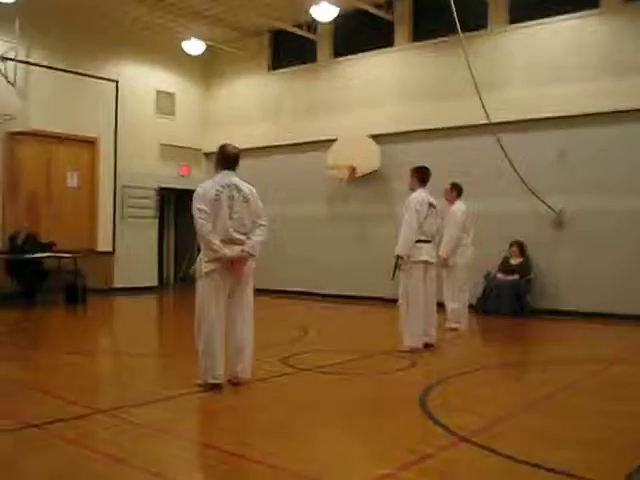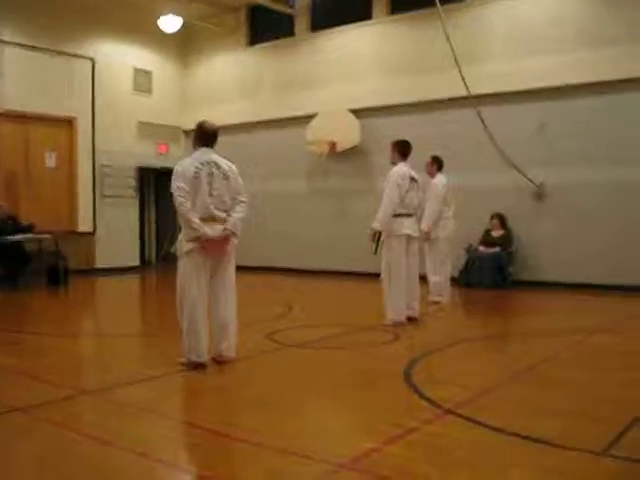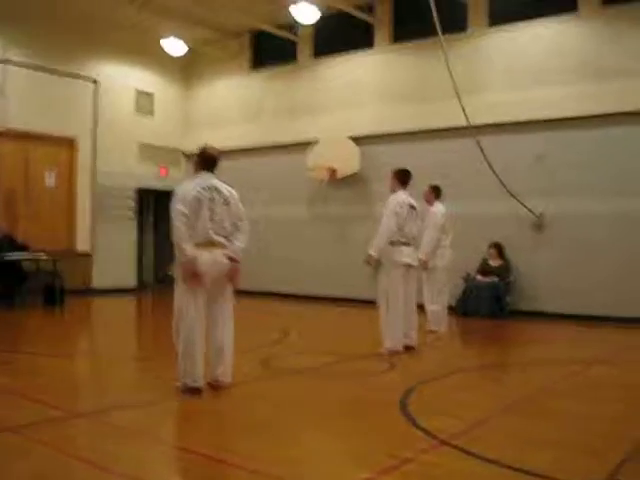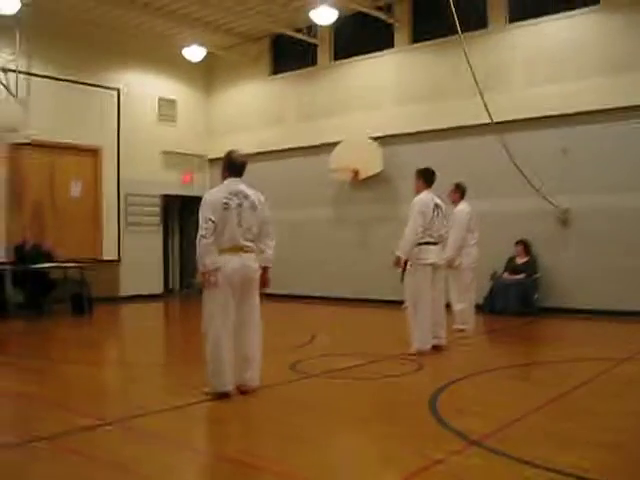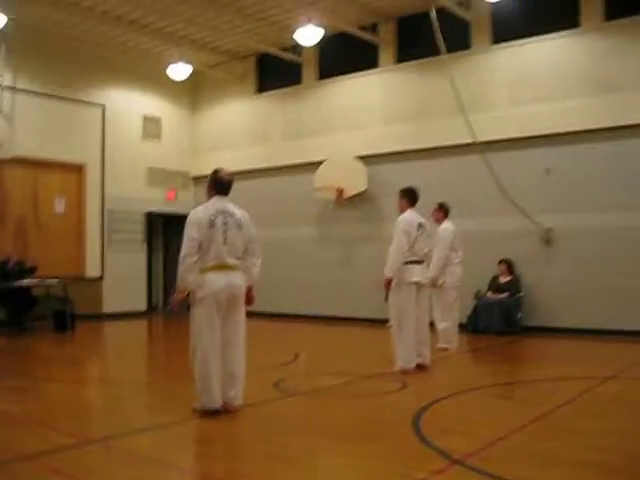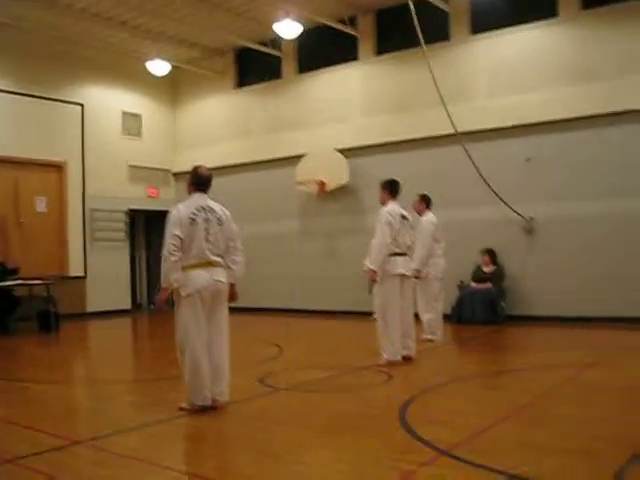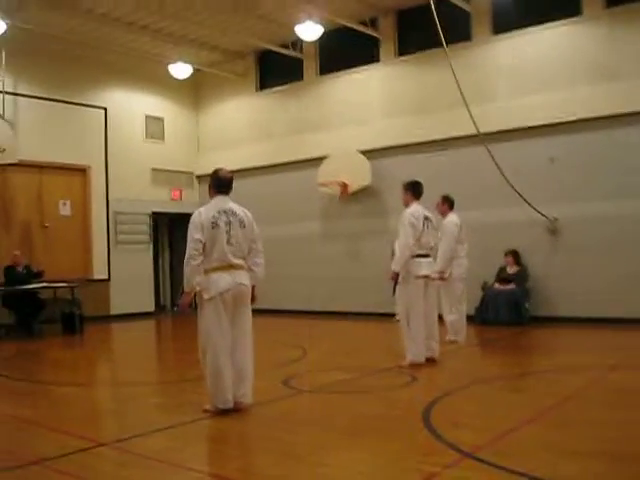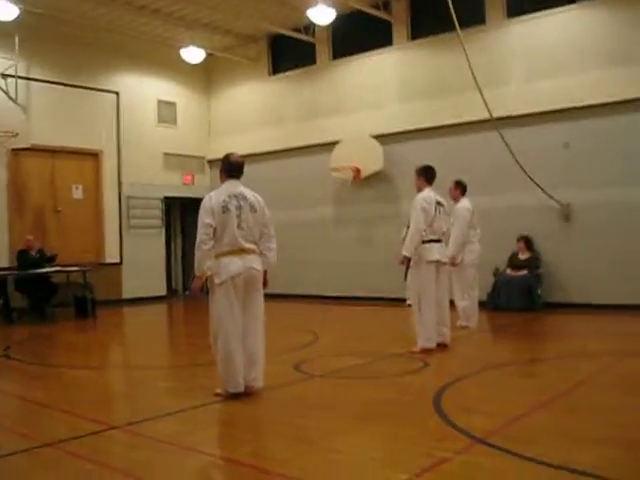
dt=0.2s
person 1, frame 1
left shoulder: (205, 189)
right shoulder: (249, 191)
left elbow: (203, 226)
right elbow: (260, 225)
left wrist: (222, 255)
right wrist: (246, 252)
left hip: (215, 259)
right hip: (243, 260)
left knee: (211, 319)
right knee: (241, 317)
left ankle: (212, 376)
right ankle: (240, 372)
person 1, frame 2
left shoulder: (184, 167)
right shoulder: (229, 167)
left elbow: (183, 204)
right elbow: (241, 202)
left wrist: (201, 233)
right wrist: (228, 231)
left hip: (195, 237)
right hip: (223, 235)
left knee: (194, 298)
right knee: (224, 295)
left ankle: (196, 354)
right ankle: (225, 350)
person 1, frame 3
left shoulder: (185, 190)
right shoulder: (229, 192)
left elbow: (180, 230)
right elbow: (241, 228)
left wrist: (188, 262)
right wrist: (234, 260)
left hip: (195, 259)
right hip: (222, 260)
left knee: (190, 322)
right knee: (221, 320)
left ankle: (192, 379)
right ankle: (220, 376)
person 1, frame 4
left shoulder: (213, 196)
right shoulder: (257, 197)
left elbow: (205, 236)
right elbow: (267, 235)
left wrist: (205, 269)
right wrist: (265, 267)
left hip: (222, 264)
right hip: (250, 263)
left knee: (219, 326)
right knee: (248, 324)
left ankle: (221, 384)
right ankle: (248, 380)
person 1, frame 5
left shoulder: (199, 214)
right shoulder: (242, 216)
left elbow: (189, 254)
right elbow: (252, 254)
left wrist: (182, 288)
right wrist: (249, 285)
left hip: (208, 282)
right hip: (235, 281)
left knee: (206, 344)
right knee: (233, 343)
left ankle: (210, 401)
right ankle: (232, 398)
person 1, frame 6
left shoulder: (180, 211)
right shoulder: (223, 213)
left elbow: (171, 252)
right elbow: (234, 250)
left wrist: (166, 286)
right wrist: (232, 282)
left hip: (191, 280)
right hip: (217, 279)
left knee: (193, 342)
right knee: (217, 339)
left ankle: (200, 398)
right ankle: (217, 395)
person 1, frame 7
left shoulder: (202, 215)
right shoulder: (245, 215)
left elbow: (194, 256)
right elbow: (256, 253)
left wrist: (189, 289)
right wrist: (252, 284)
left hip: (214, 283)
right hip: (240, 281)
left knee: (216, 344)
right knee: (241, 341)
left ankle: (222, 401)
right ankle: (241, 397)
person 1, frame 8
left shoulder: (212, 199)
right shoulder: (256, 199)
left elbow: (205, 240)
right elbow: (268, 238)
left wrist: (201, 274)
right wrist: (264, 268)
left hip: (225, 268)
right hip: (252, 266)
left knee: (227, 328)
right knee: (252, 325)
left ankle: (233, 384)
right ankle: (252, 381)
person 2, frame 1
left shoulder: (414, 199)
right shoulder: (432, 202)
left elbow: (409, 228)
right elbow: (435, 228)
left wrist: (401, 253)
right wrist: (429, 249)
left hip: (415, 252)
right hip: (429, 251)
left knee: (412, 298)
right knee: (428, 297)
left ankle: (414, 341)
right ankle: (428, 337)
person 2, frame 2
left shoulder: (396, 173)
right shoulder: (413, 176)
left elbow: (389, 202)
right elbow: (416, 202)
left wrist: (378, 226)
right wrist: (412, 222)
left hip: (396, 225)
right hip: (411, 225)
left knee: (394, 272)
right knee: (410, 270)
left ankle: (397, 314)
right ankle: (411, 311)
person 2, frame 3
left shoulder: (395, 201)
right shoulder: (413, 204)
left elbow: (386, 230)
right elbow: (415, 231)
left wrist: (373, 253)
right wrist: (409, 249)
left hip: (394, 253)
right hip: (410, 254)
left knee: (392, 300)
right knee: (408, 299)
left ankle: (394, 343)
right ankle: (409, 340)
person 2, frame 4
left shoulder: (420, 201)
right shoulder: (439, 203)
left elbow: (413, 231)
right elbow: (442, 231)
left wrist: (401, 254)
right wrist: (435, 249)
left hip: (421, 254)
right hip: (436, 253)
left knee: (419, 301)
right knee: (435, 299)
left ankle: (422, 343)
right ankle: (437, 339)
person 2, frame 5
left shoulder: (404, 220)
right shoulder: (422, 222)
left elbow: (398, 250)
right elbow: (425, 250)
left wrist: (388, 274)
right wrist: (420, 268)
left hip: (405, 273)
right hip: (420, 272)
left knee: (403, 320)
right knee: (420, 318)
left ankle: (406, 362)
right ankle: (421, 358)
person 2, frame 6
left shoulder: (386, 212)
right shoulder: (404, 214)
left elbow: (382, 242)
right elbow: (408, 242)
left wrist: (373, 267)
left hip: (389, 265)
right hip: (403, 263)
left knee: (388, 312)
right knee: (404, 310)
left ankle: (392, 354)
right ankle: (407, 350)
person 2, frame 7
left shoulder: (409, 214)
right shoulder: (428, 215)
left elbow: (406, 244)
right elbow: (432, 242)
left wrist: (396, 268)
left hip: (412, 266)
right hip: (427, 265)
left knee: (412, 313)
right knee: (427, 311)
left ankle: (416, 355)
right ankle: (430, 351)
person 2, frame 8
left shoulder: (421, 198)
right shoulder: (440, 201)
left elbow: (417, 229)
right elbow: (443, 227)
left wrist: (407, 252)
left hip: (424, 251)
right hip: (439, 250)
left knee: (423, 299)
right knee: (439, 296)
left ankle: (427, 341)
right ankle: (442, 337)
person 3, frame 1
left shoulder: (456, 210)
right shoulder: (459, 208)
left elbow: (453, 235)
left wrist: (445, 255)
right wrist: (446, 253)
left hip: (456, 255)
right hip: (459, 254)
left knee: (454, 290)
right knee: (458, 289)
left ankle: (457, 322)
right ankle: (458, 321)
person 3, frame 2
left shoulder: (436, 183)
right shoulder: (440, 182)
left elbow: (434, 208)
left wrist: (427, 228)
right wrist: (428, 227)
left hip: (438, 228)
right hip: (441, 227)
left knee: (437, 263)
right knee: (440, 262)
left ankle: (439, 295)
right ankle: (440, 293)
person 3, frame 3
left shoulder: (434, 211)
right shoulder: (439, 210)
left elbow: (432, 236)
left wrist: (424, 257)
right wrist: (425, 256)
left hip: (436, 257)
right hip: (439, 256)
left knee: (434, 291)
right knee: (438, 291)
left ankle: (437, 324)
right ankle: (438, 323)
person 3, frame 4
left shoulder: (460, 211)
right shoulder: (464, 209)
left elbow: (457, 236)
left wrist: (450, 257)
right wrist: (451, 255)
left hip: (462, 256)
right hip: (465, 255)
left knee: (461, 291)
right knee: (464, 291)
left ankle: (464, 323)
right ankle: (465, 321)
person 3, frame 5
left shoulder: (444, 229)
right shoulder: (448, 228)
left elbow: (441, 255)
left wrist: (434, 276)
right wrist: (435, 275)
left hip: (446, 275)
right hip: (449, 274)
left knee: (445, 310)
right knee: (448, 310)
left ankle: (447, 342)
right ankle: (448, 340)
person 3, frame 6
left shoulder: (426, 221)
right shoulder: (430, 219)
left elbow: (424, 247)
left wrist: (417, 268)
right wrist: (419, 266)
left hip: (429, 267)
right hip: (432, 265)
left knee: (429, 301)
right knee: (432, 301)
left ankle: (432, 333)
right ankle: (433, 331)
person 3, frame 7
left shoulder: (449, 222)
right shoulder: (453, 221)
left elbow: (447, 248)
left wrist: (441, 269)
right wrist: (442, 268)
left hip: (452, 268)
right hip: (455, 267)
left knee: (453, 302)
right knee: (455, 302)
left ankle: (456, 334)
right ankle: (456, 333)
person 3, frame 8
left shoulder: (461, 208)
right shoulder: (465, 206)
left elbow: (459, 234)
left wrist: (452, 254)
right wrist: (454, 253)
left hip: (464, 254)
right hip: (467, 252)
left knee: (465, 288)
right knee: (467, 288)
left ankle: (468, 320)
right ankle: (468, 319)
